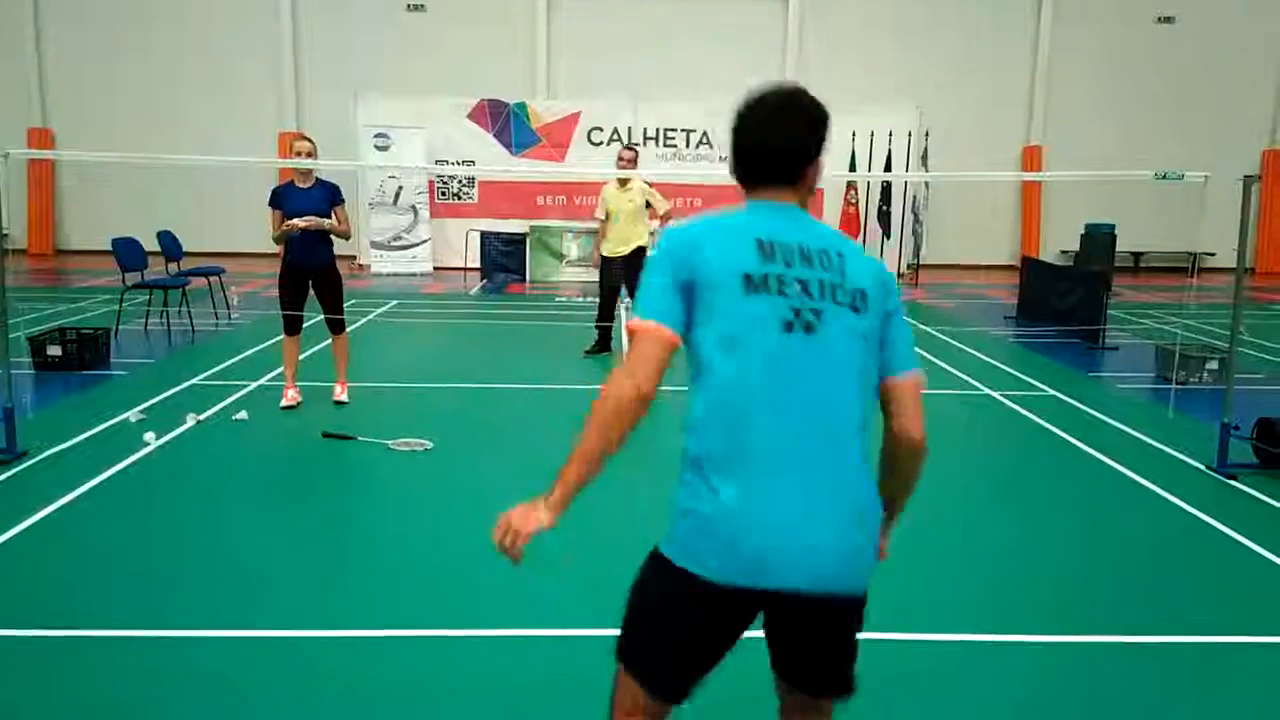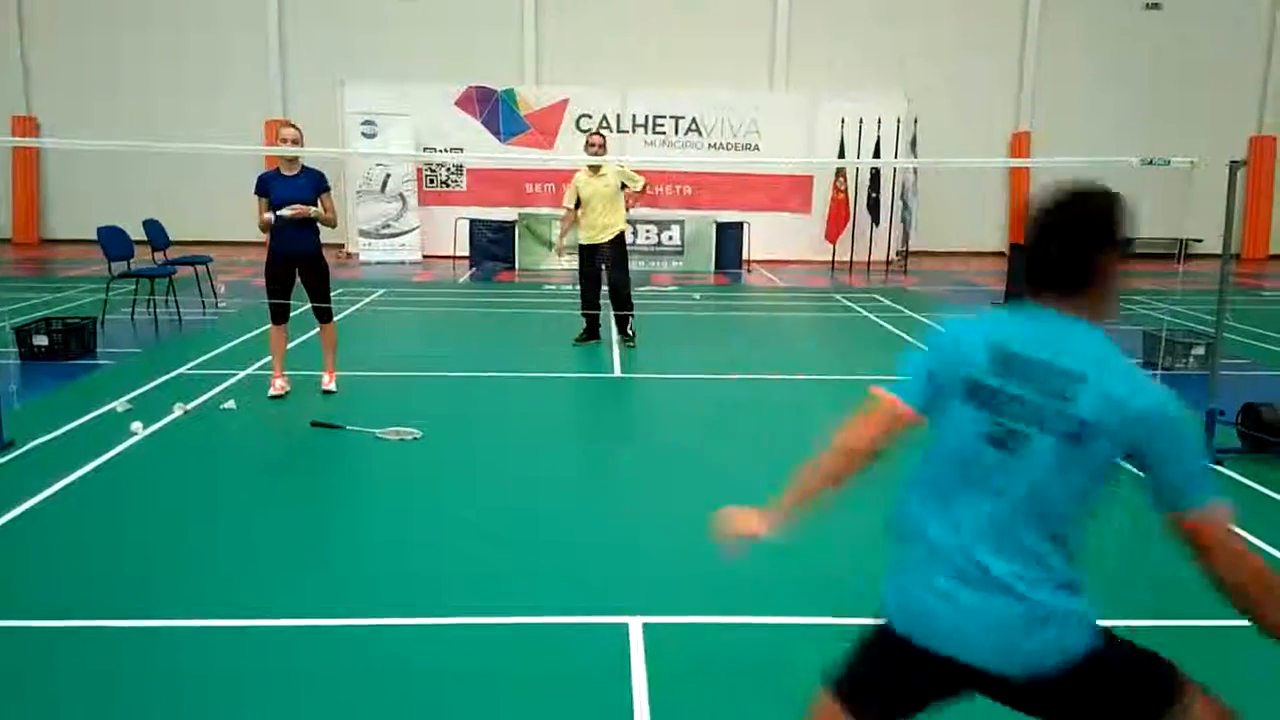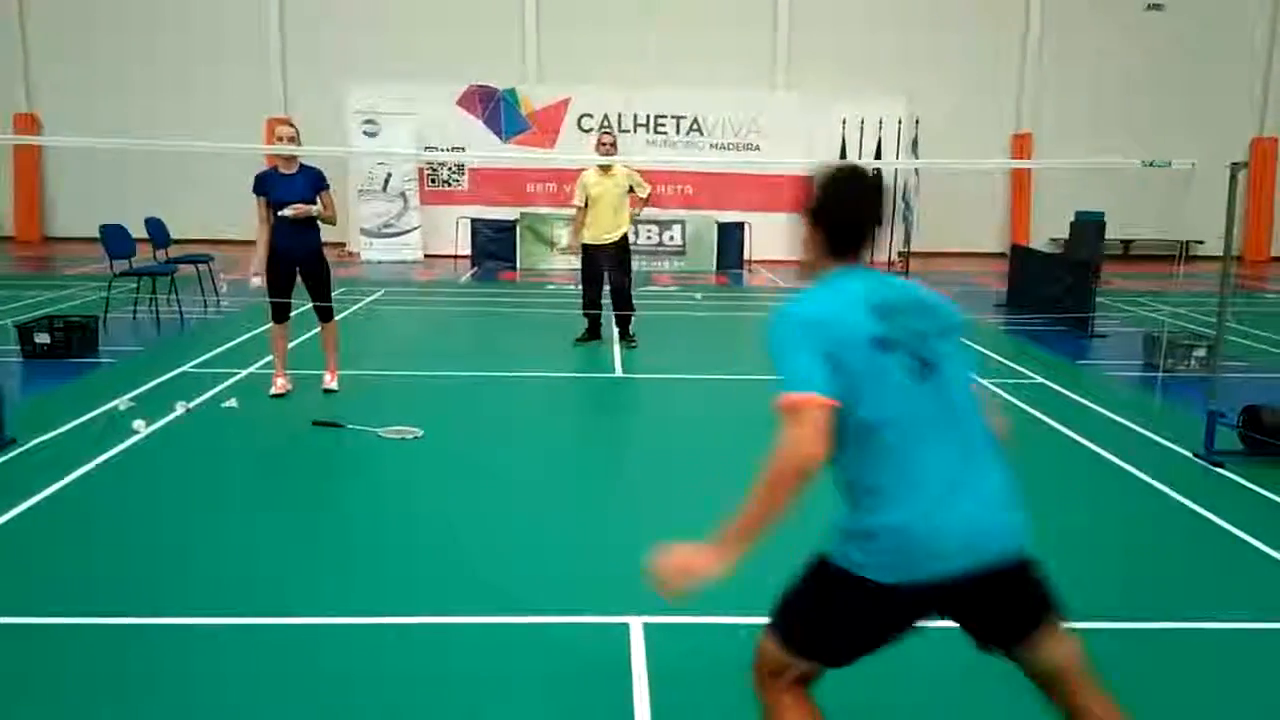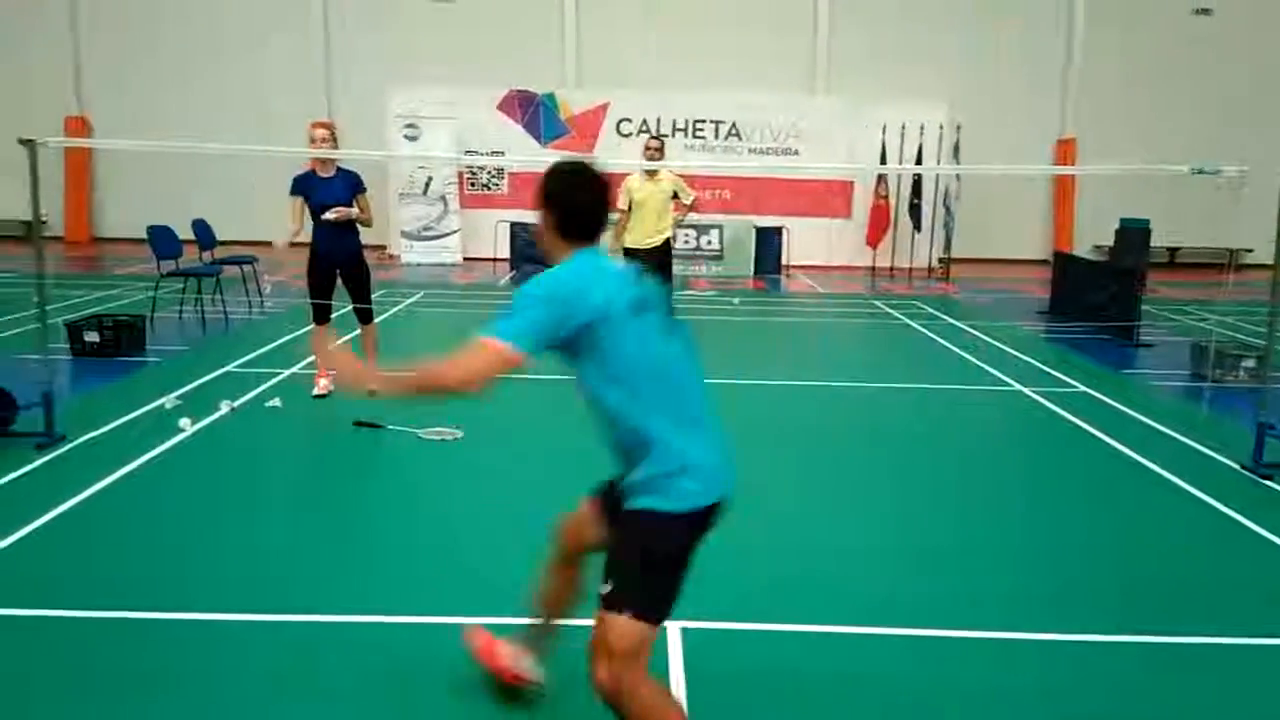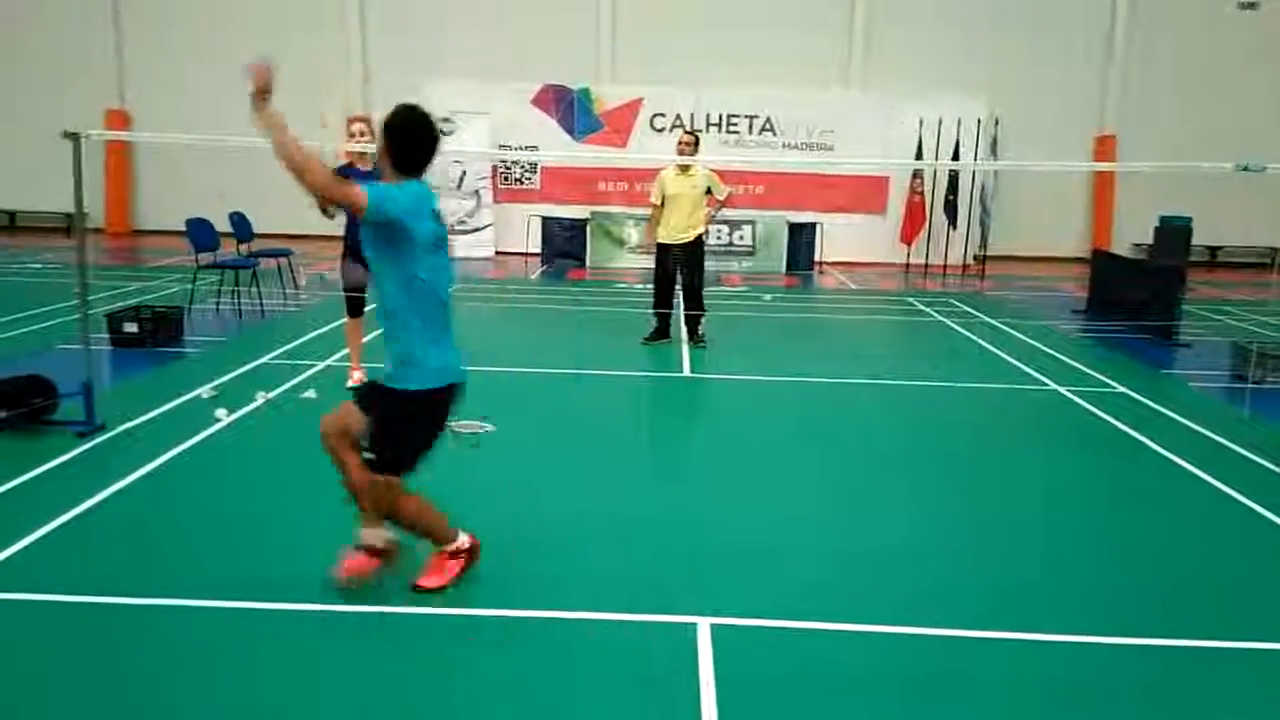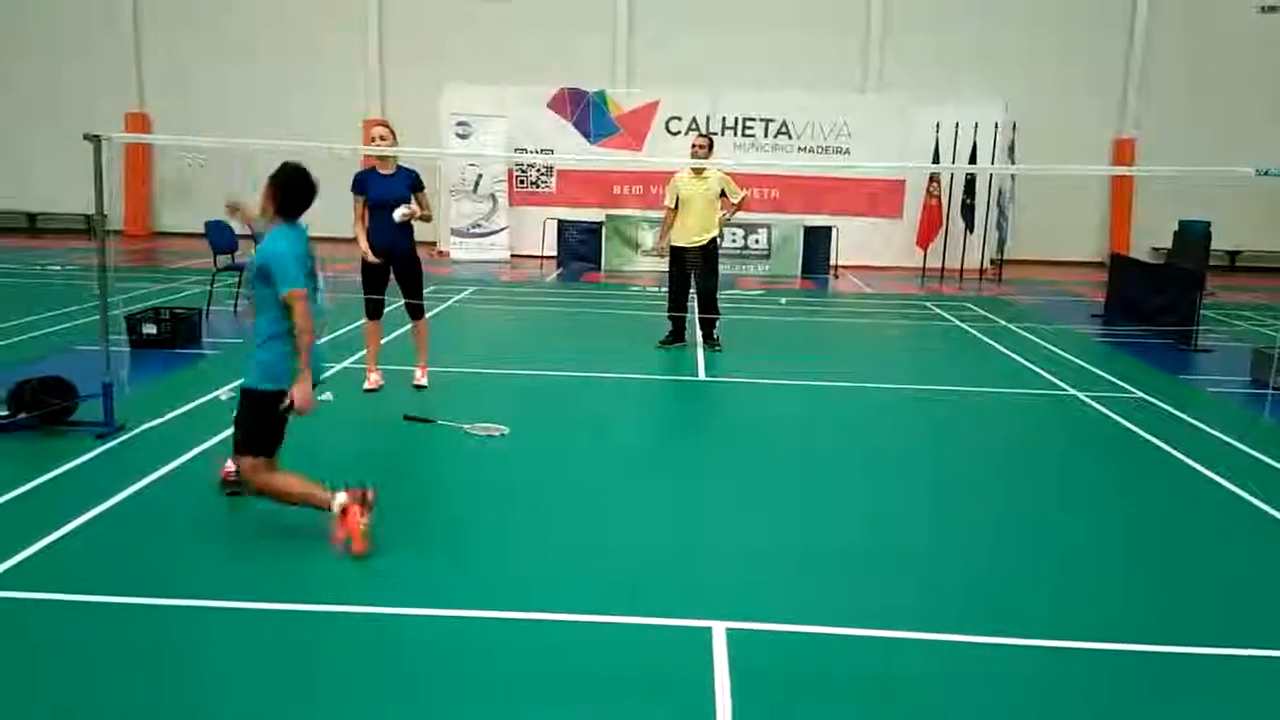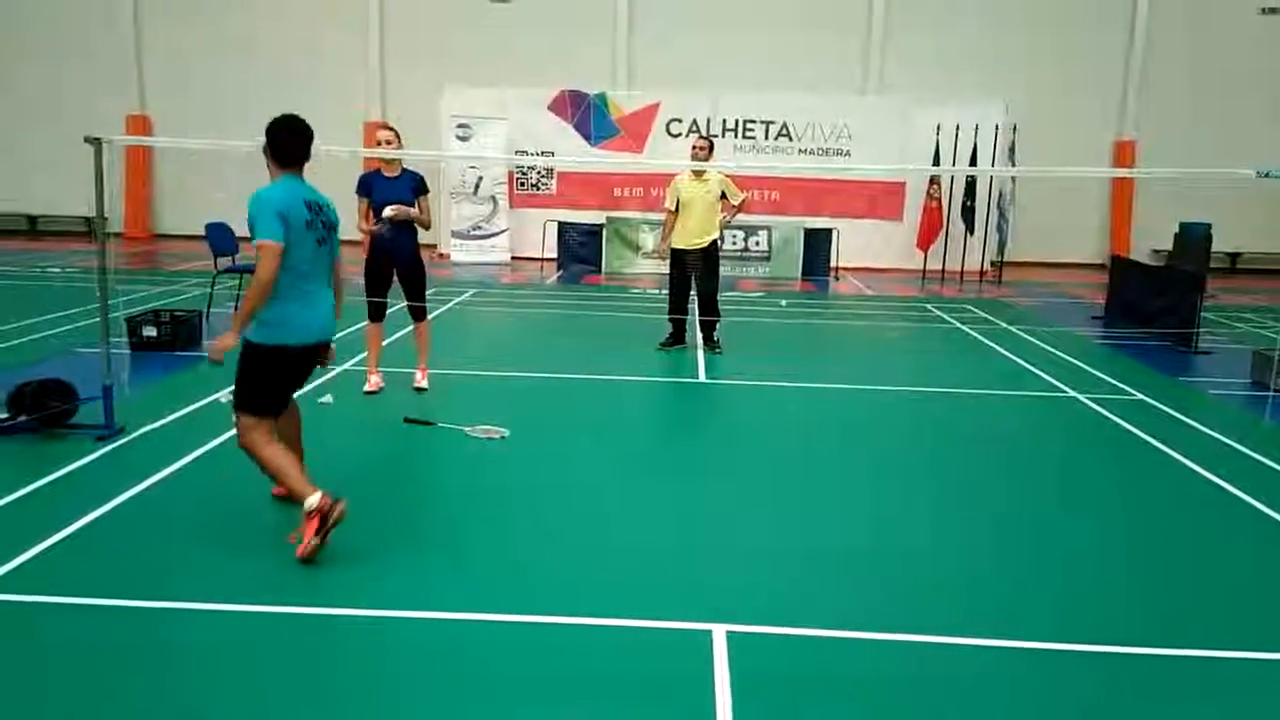
dt=0.4s
person 1, frame 1
left shoulder: (689, 246)
right shoulder: (869, 273)
left elbow: (635, 386)
right elbow: (910, 432)
left wrist: (551, 503)
right wrist: (881, 520)
left hip: (719, 542)
right hip: (838, 550)
person 1, frame 2
left shoulder: (960, 339)
right shoulder: (1144, 403)
left elbow: (862, 440)
right elbow: (1222, 553)
left wrist: (773, 515)
left hip: (923, 616)
right hip: (1038, 639)
person 1, frame 3
left shoulder: (803, 316)
right shoulder: (929, 306)
left elbow: (805, 449)
left wrist: (719, 550)
left hip: (888, 553)
right hip: (990, 538)
left knee: (776, 674)
right knee: (1065, 671)
person 1, frame 4
left shoulder: (554, 290)
right shoulder: (631, 281)
left elbow: (470, 373)
left wrist: (372, 378)
left hip: (674, 483)
right hip: (688, 465)
left knee: (616, 667)
right knee: (571, 536)
right ankle: (527, 655)
person 1, frame 5
left shoulder: (397, 201)
right shoulder: (417, 199)
left elbow: (319, 181)
left wrist: (263, 108)
right wrist: (370, 273)
left hip: (423, 375)
right hip: (411, 370)
left knee: (380, 488)
right knee: (336, 428)
left ankle: (456, 545)
right ankle: (376, 541)
person 1, frame 6
left shoulder: (277, 248)
right shoulder: (291, 235)
left elbow: (303, 314)
left wrist: (303, 376)
right wrist: (246, 217)
left hip: (275, 372)
right hip: (274, 369)
left knee: (260, 476)
right knee: (249, 426)
left ankle: (342, 502)
right ankle: (236, 468)
person 1, frame 7
left shoulder: (269, 199)
right shoulder: (325, 205)
left elbow: (268, 269)
left wrist: (233, 331)
left hip: (276, 331)
right hip: (316, 329)
left knee: (252, 431)
right knee: (280, 400)
left ankle: (315, 502)
right ankle: (295, 481)
person 2, frame 1
left shoulder: (330, 190)
right shoulder: (280, 193)
left elbow: (346, 232)
right elbow: (276, 237)
left wrist: (324, 224)
right wrist: (286, 230)
left hip: (324, 267)
right hip: (293, 268)
left knee: (336, 325)
right knee: (291, 328)
left ankle: (341, 383)
right ankle: (290, 387)
person 2, frame 2
left shoulder: (316, 177)
right shoulder: (266, 180)
left elbow: (332, 220)
right elbow: (263, 226)
left wrist: (310, 211)
right wrist: (266, 220)
left hip: (311, 255)
right hip: (279, 257)
left knee: (324, 314)
right knee: (278, 317)
left ankle: (329, 373)
right ankle: (278, 377)
person 2, frame 3
left shoulder: (314, 175)
right shoulder: (264, 179)
left elbow: (332, 217)
right elbow: (264, 223)
left wrist: (312, 210)
right wrist: (259, 259)
left hip: (311, 253)
right hip: (280, 256)
left knee: (325, 313)
right knee: (279, 316)
left ankle: (331, 371)
right ankle: (280, 375)
person 2, frame 4
left shoulder: (351, 178)
right shoulder: (302, 181)
left elbow: (368, 220)
right elbow: (297, 220)
left wrist: (351, 214)
right wrist: (290, 236)
left hip: (351, 255)
right hip: (321, 257)
left knee: (364, 314)
right knee: (320, 317)
right ankle: (322, 376)
person 2, frame 5
right shoulder: (340, 173)
right elbow: (330, 212)
right wrist: (322, 200)
right hip: (354, 248)
right knee: (354, 310)
right ankle: (356, 368)
person 2, frame 6
left shoulder: (410, 176)
right shoulder: (362, 178)
left elbow: (428, 214)
right elbow: (359, 220)
left wrist: (417, 213)
right wrist: (363, 245)
left hip: (405, 252)
right hip: (375, 254)
left knee: (416, 310)
right knee: (373, 312)
left ankle: (421, 367)
right ankle: (372, 371)
person 2, frame 7
left shoulder: (415, 180)
right shoulder: (367, 180)
left elbow: (427, 223)
right elbow: (362, 221)
left wrist: (410, 214)
right wrist: (368, 229)
left hip: (409, 255)
right hip: (378, 255)
left knee: (418, 312)
right knee: (375, 314)
left ankle: (421, 370)
right ankle: (373, 373)
person 3, frame 1
left shoulder: (642, 188)
right shoulder: (607, 190)
left elbow: (665, 211)
right elbow: (603, 223)
right wrist: (596, 250)
left hip: (634, 253)
right hip: (609, 253)
right knee: (606, 301)
right ankle: (603, 342)
person 3, frame 2
left shoulder: (617, 172)
right shoulder: (578, 179)
left elbow: (640, 183)
right elbow: (570, 211)
left wrist: (631, 203)
right wrist: (561, 238)
left hip: (614, 239)
right hip: (587, 241)
left knee: (619, 287)
right knee: (588, 289)
left ankle: (627, 330)
right ankle: (591, 330)
person 3, frame 3
left shoulder: (626, 174)
right shoulder: (586, 177)
left elbow: (646, 191)
right elbow: (581, 210)
left wrist: (637, 209)
right wrist: (574, 236)
left hip: (618, 240)
right hip: (591, 241)
left knee: (621, 288)
right knee: (591, 289)
left ankle: (626, 331)
right ankle: (592, 330)
person 3, frame 4
left shoulder: (671, 180)
right shoulder: (630, 181)
left elbow: (690, 199)
right elbow: (623, 215)
left wrist: (679, 216)
right wrist: (617, 241)
left hip: (660, 246)
right hip: (634, 246)
person 3, frame 5
left shoulder: (706, 175)
right shoulder: (664, 175)
left elbow: (723, 194)
right elbow: (657, 208)
left wrist: (712, 212)
right wrist: (650, 235)
left hip: (692, 240)
right hip: (666, 240)
left knee: (693, 289)
right knee: (663, 288)
left ankle: (695, 331)
right ankle: (662, 330)
person 3, frame 6
left shoulder: (719, 178)
right shoulder: (678, 178)
left elbow: (739, 198)
right elbow: (671, 211)
left wrist: (726, 216)
right wrist: (663, 238)
left hip: (707, 244)
right hip: (680, 243)
left knee: (707, 292)
right knee: (677, 292)
left ankle: (709, 335)
right ankle: (677, 333)
person 3, frame 7
left shoulder: (720, 180)
right shoulder: (678, 181)
left elbow: (739, 200)
right elbow: (671, 214)
left wrist: (727, 218)
right wrist: (664, 241)
left hip: (707, 246)
right hip: (680, 246)
left knee: (708, 295)
right knee: (678, 294)
left ankle: (710, 337)
right ankle: (677, 335)
